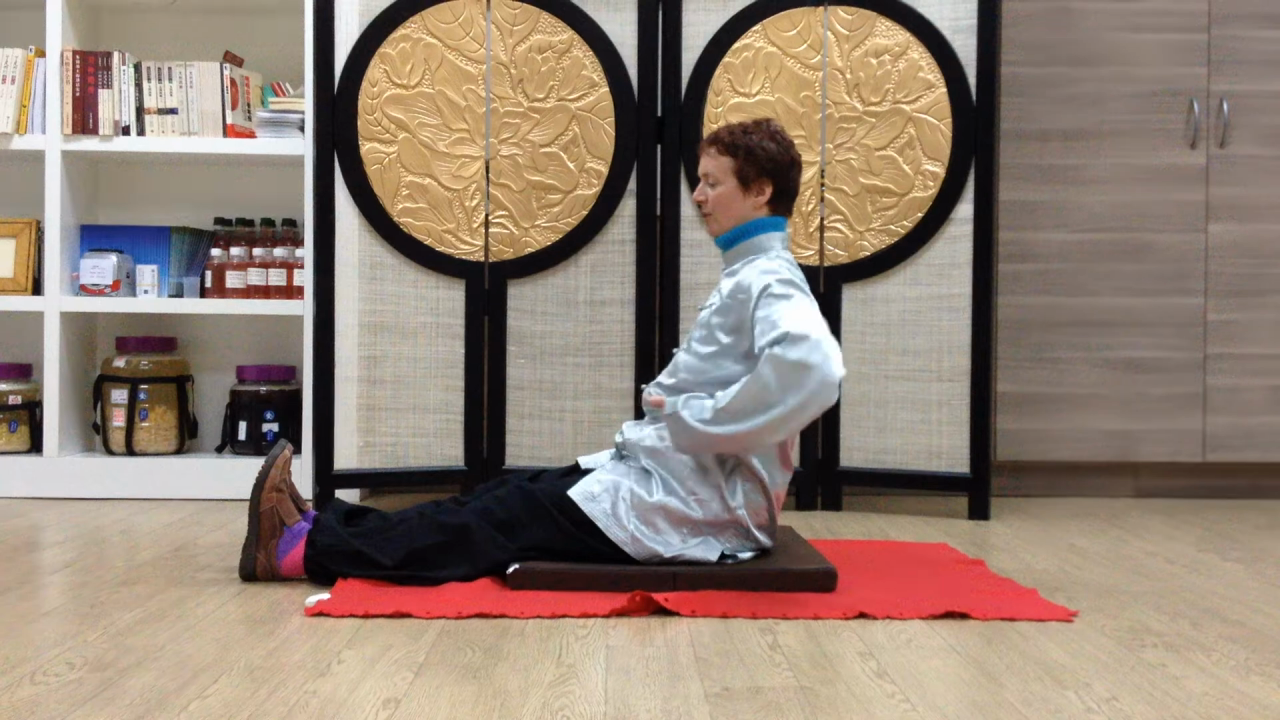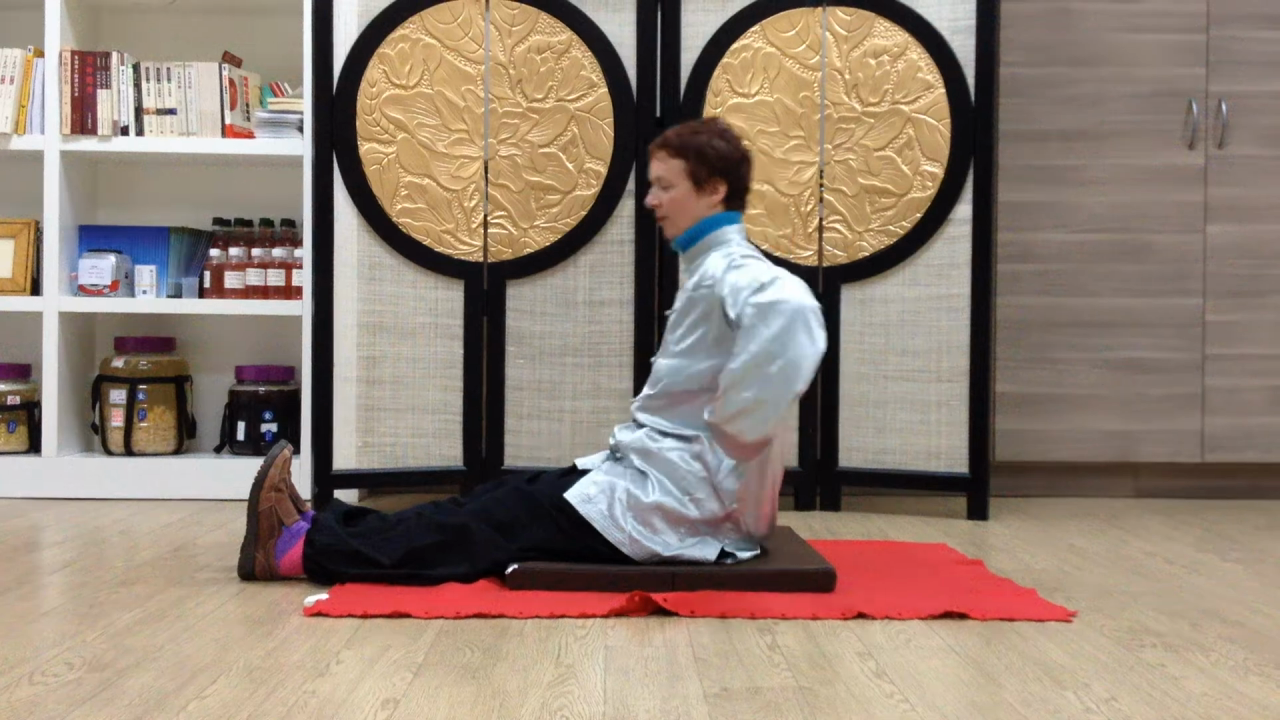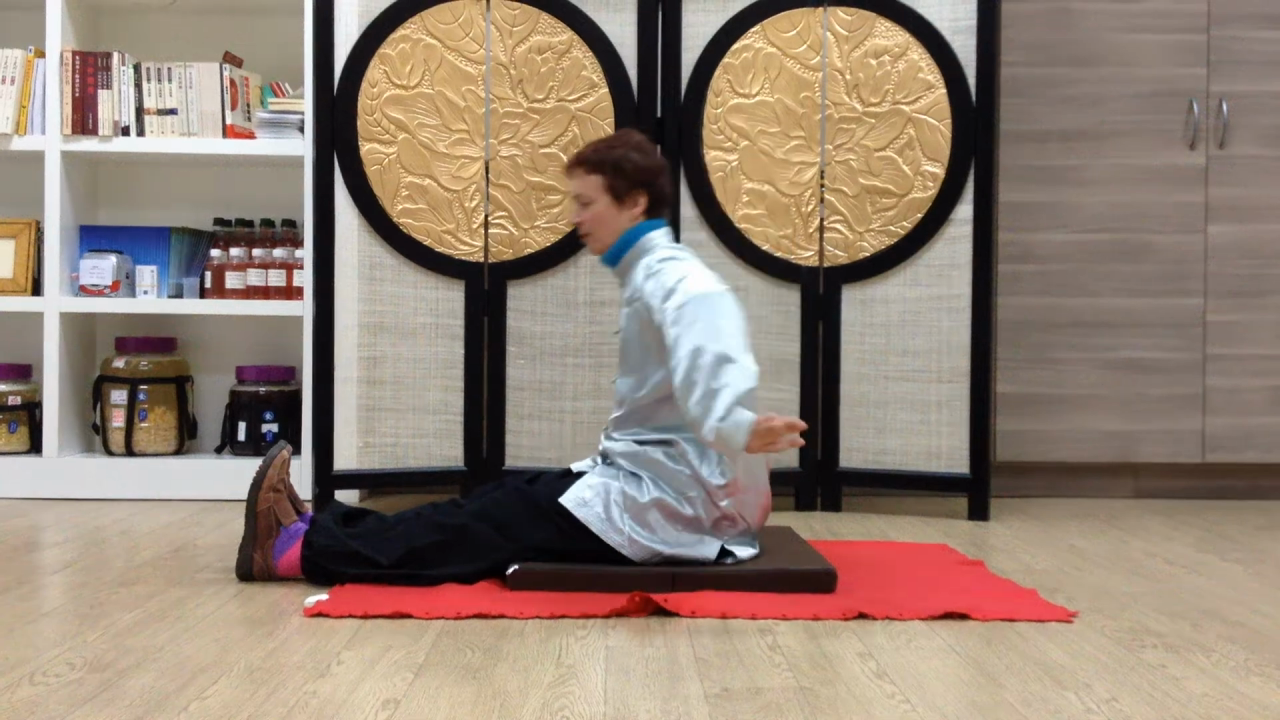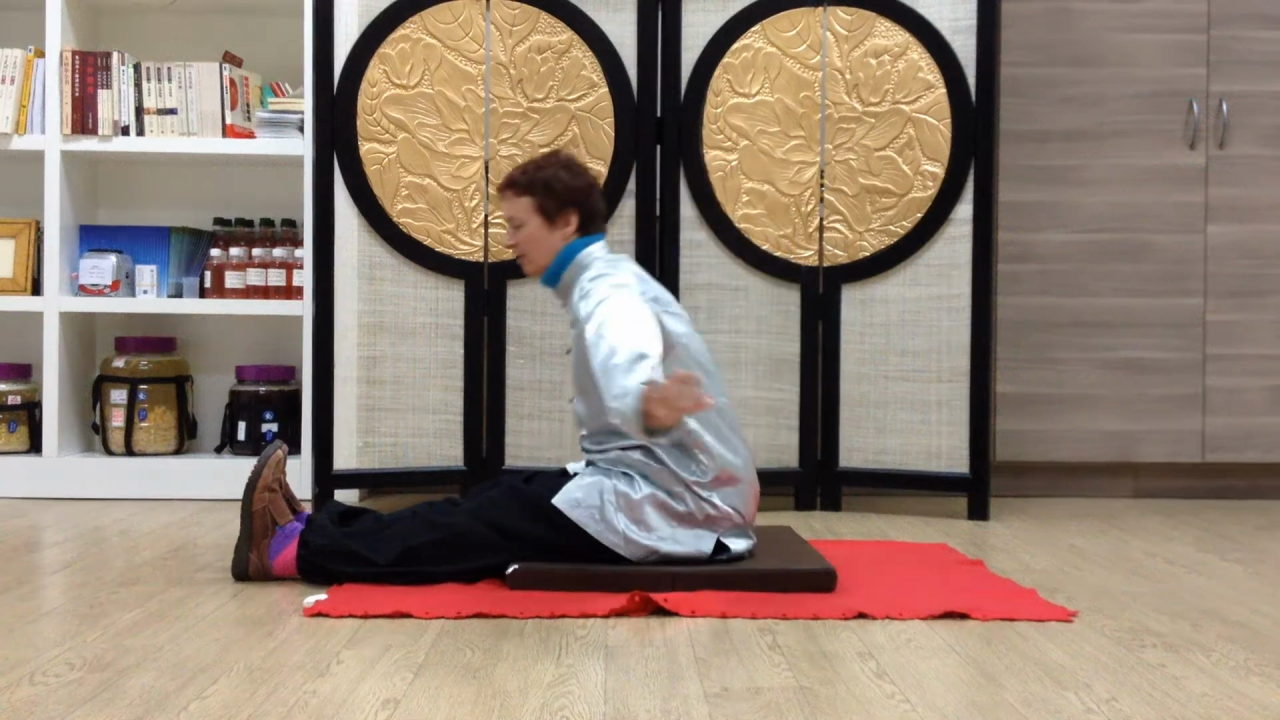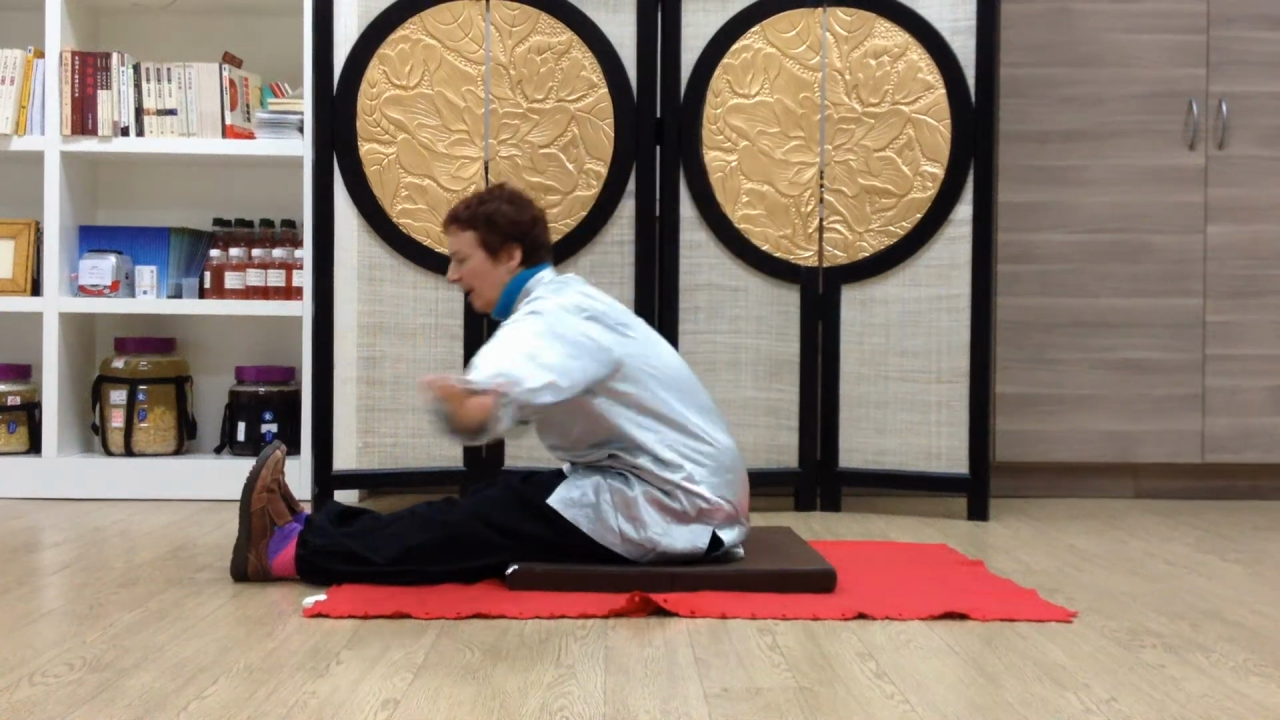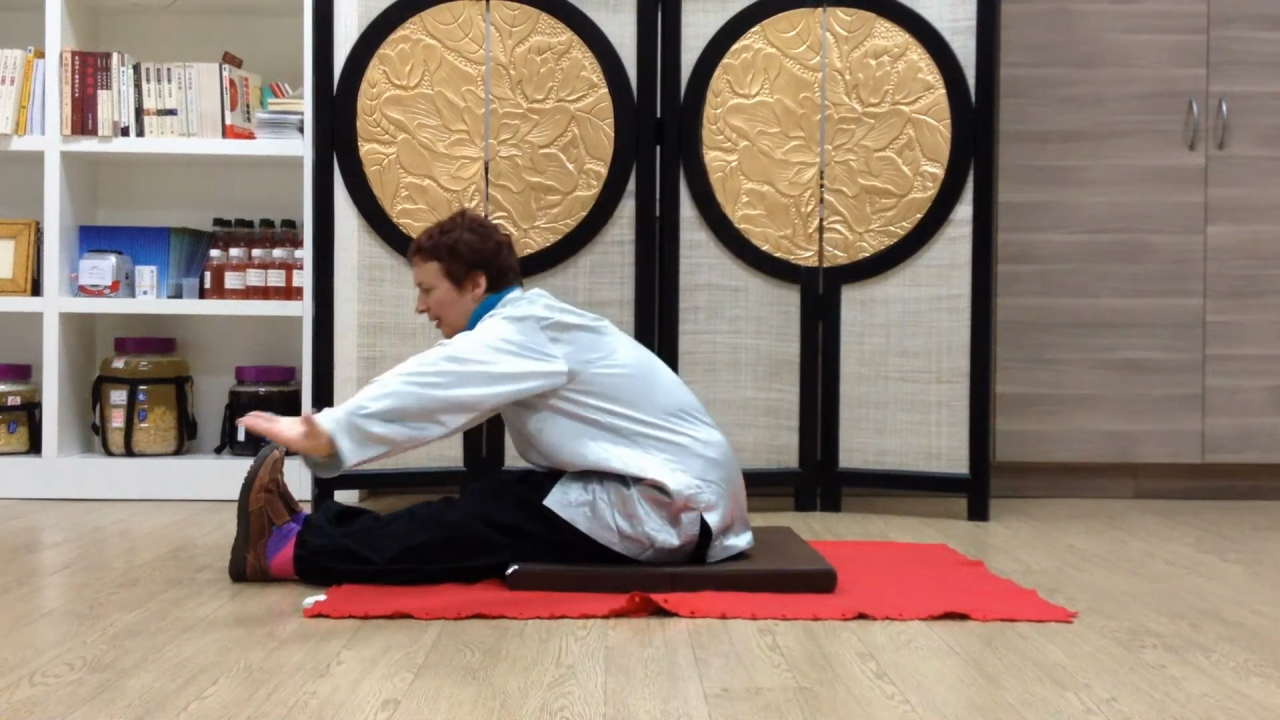
dt=0.3s
person 1, frame 1
left shoulder: (768, 280)
right shoulder: (752, 274)
left elbow: (813, 370)
left wrist: (697, 424)
right wrist: (677, 412)
left hip: (688, 506)
right hip: (672, 480)
left knee: (496, 523)
right knee: (507, 498)
left ankle: (303, 548)
right ankle: (323, 528)
person 1, frame 2
left shoulder: (733, 270)
right shoulder: (716, 269)
left elbow: (792, 312)
left wrist: (737, 426)
left hip: (684, 502)
right hip: (669, 481)
left knee: (496, 524)
right knee: (503, 500)
left ankle: (302, 549)
right ankle: (319, 530)
person 1, frame 3
left shoulder: (670, 277)
right shoulder: (657, 271)
left elbow: (708, 329)
left wrist: (734, 427)
left hip: (676, 505)
right hip: (671, 485)
left knee: (486, 526)
right knee: (500, 501)
left ankle: (300, 548)
right ankle: (318, 531)
person 1, frame 4
left shoulder: (607, 291)
right shoulder: (607, 280)
left elbow: (625, 354)
left wrist: (650, 407)
left hip: (678, 505)
right hip: (665, 488)
left knee: (488, 523)
right knee: (494, 499)
left ankle: (296, 548)
right ankle: (314, 530)
person 1, frame 5
left shoulder: (552, 316)
right shoulder: (560, 299)
left elbow: (505, 376)
left wrist: (474, 404)
left hip: (673, 508)
right hip: (678, 495)
left knee: (482, 523)
right knee: (490, 502)
left ankle: (295, 549)
right ankle: (313, 529)
person 1, frame 6
left shoulder: (521, 332)
right shoulder: (532, 319)
left elbow: (429, 387)
right elbow: (441, 387)
left wrist: (328, 433)
left hip: (668, 508)
right hip: (674, 494)
left knee: (478, 524)
right knee: (486, 504)
left ankle: (294, 550)
right ankle: (313, 532)
